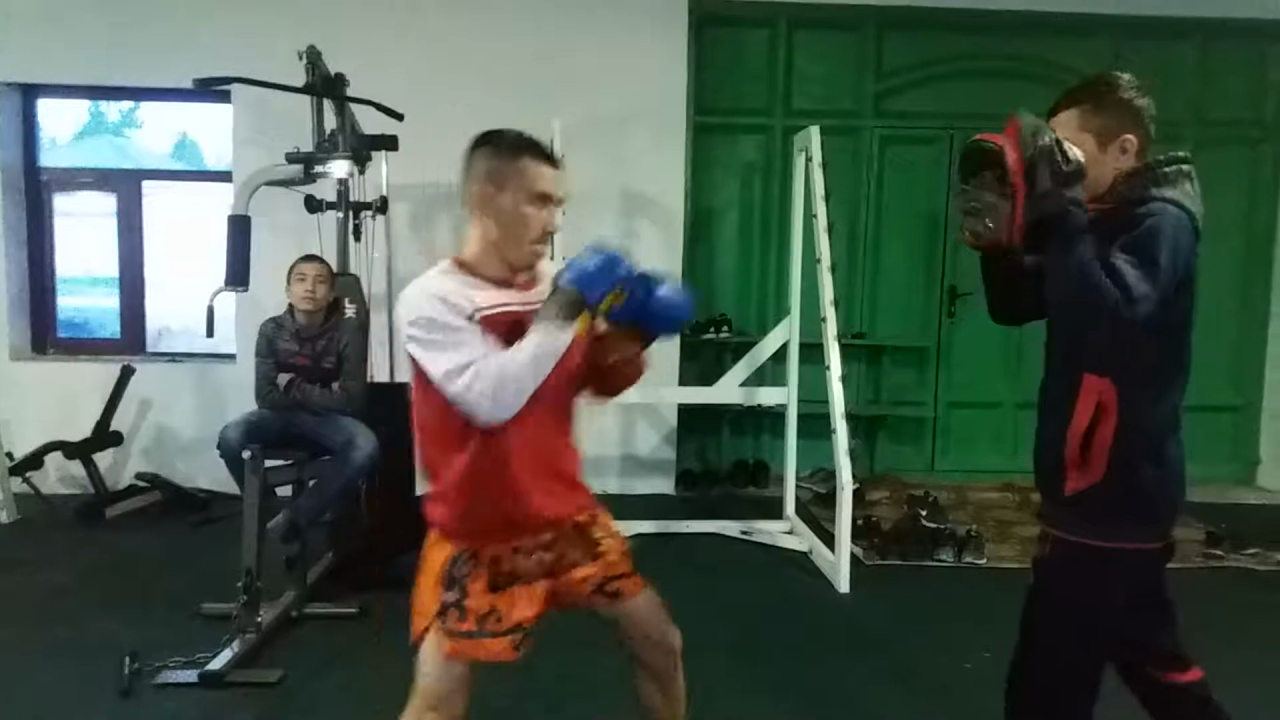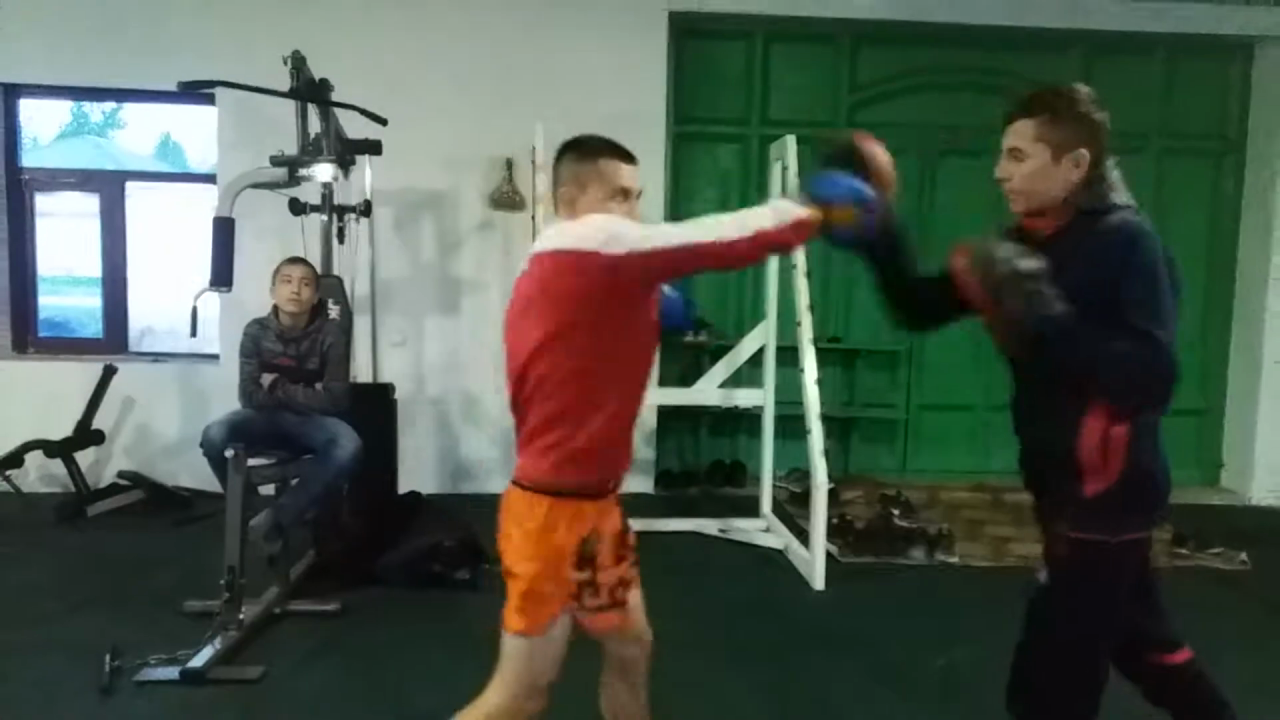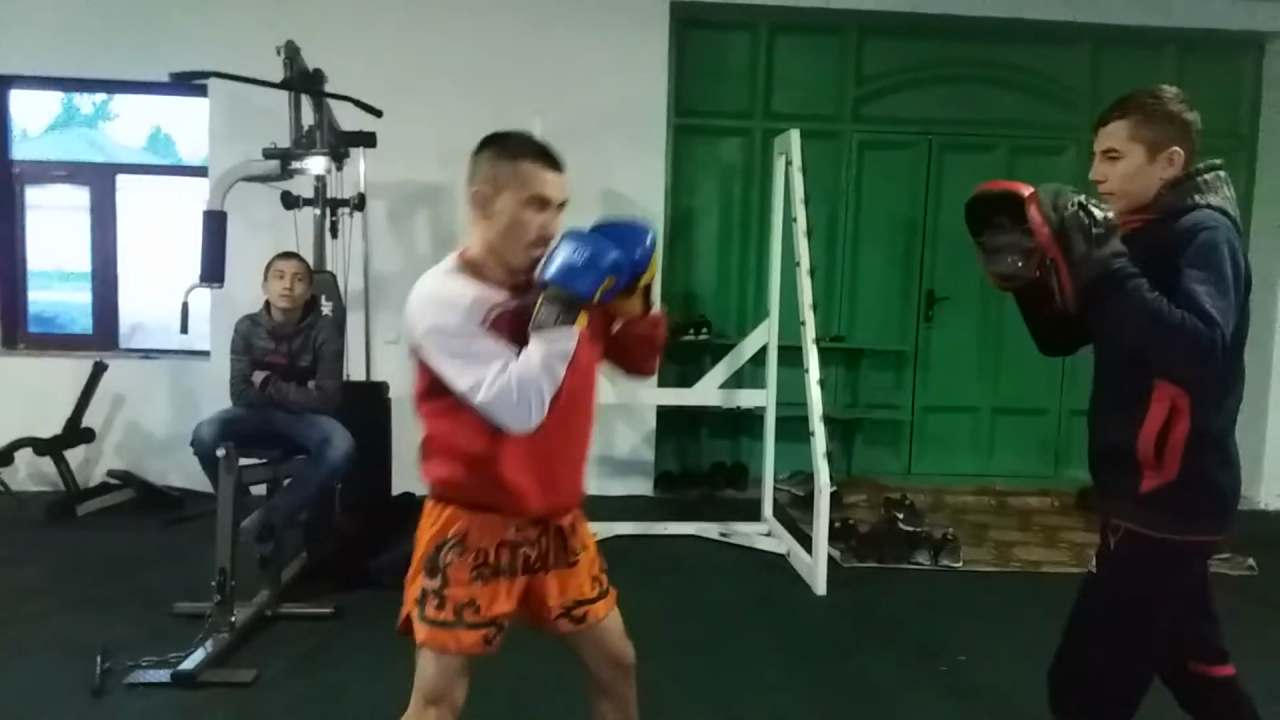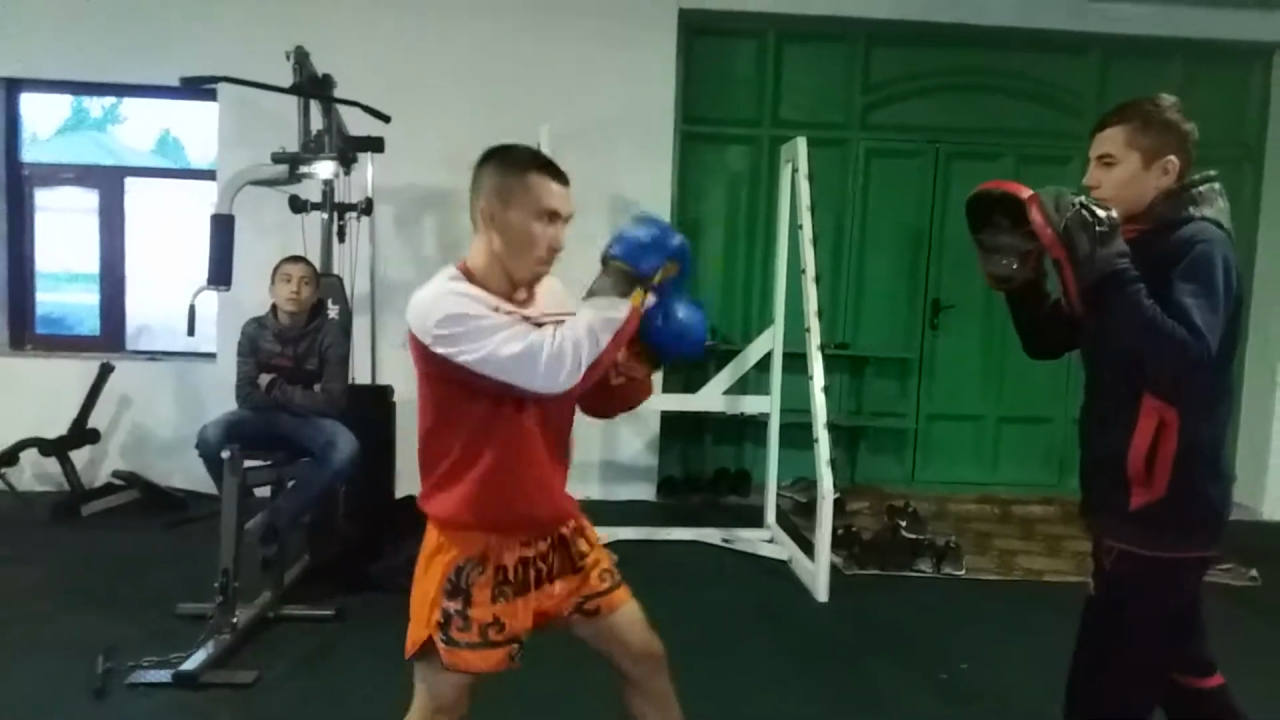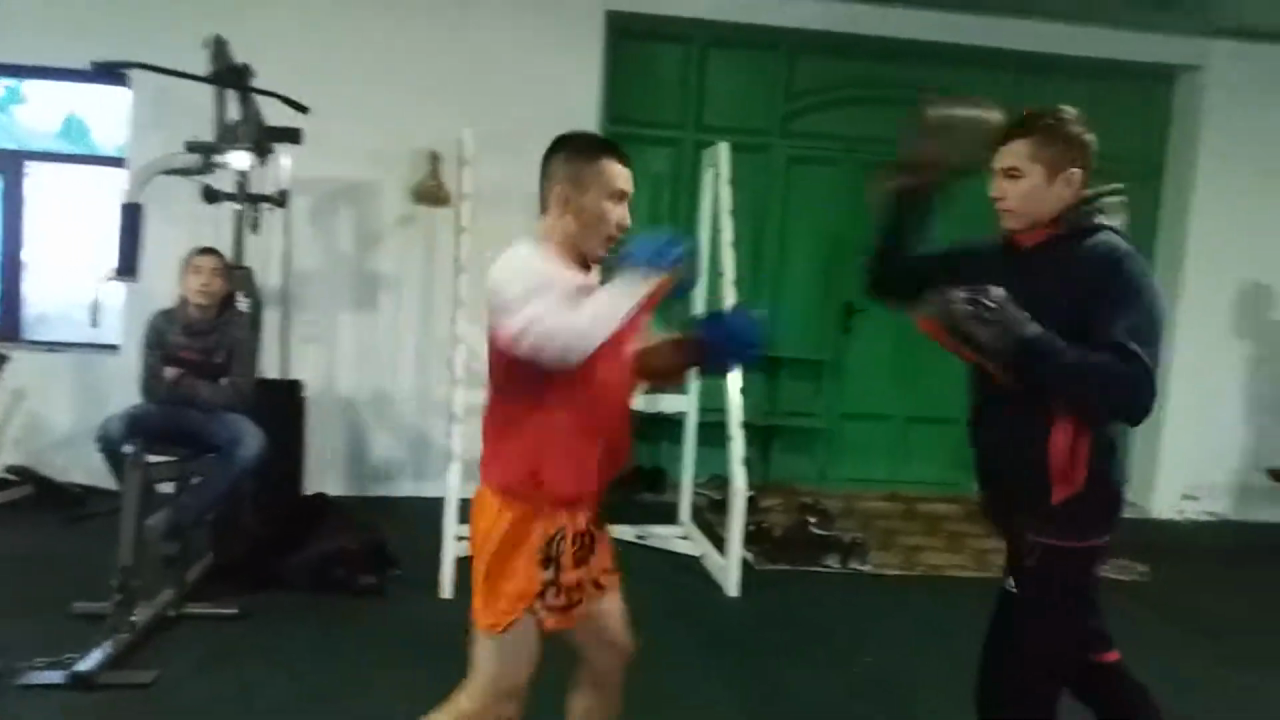
dt=0.4s
person 1, frame 1
left shoulder: (1158, 226)
right shoulder: (1109, 224)
left elbow: (1110, 328)
right elbow: (1013, 306)
left wrist: (1059, 216)
right wrist: (998, 237)
left hip: (1111, 494)
right hip: (1118, 490)
right knee: (1154, 662)
person 1, frame 2
left shoulder: (1123, 241)
right shoulder: (1032, 243)
left elbow: (1150, 380)
right elbow: (920, 306)
left wrist: (1045, 322)
right wrist: (874, 233)
left hip: (1106, 495)
right hip: (1085, 491)
right knee: (1147, 648)
person 1, frame 3
left shoulder: (1204, 235)
right shoulder: (1145, 237)
left elbow: (1200, 352)
right elbow: (1061, 337)
left wrist: (1105, 267)
right wrist: (1026, 278)
left hip: (1170, 497)
right hip: (1157, 493)
right knee: (1193, 660)
person 1, frame 4
left shoulder: (1198, 247)
right shoulder: (1135, 246)
left elbow: (1184, 365)
right elbow: (1047, 340)
left wrist: (1106, 271)
right wrist: (1019, 280)
left hip: (1162, 509)
right hip: (1140, 505)
person 1, frame 5
left shoulder: (1109, 262)
right shoulder: (1007, 258)
left elbow: (1129, 393)
right elbow: (894, 283)
left wrist: (1025, 342)
right wrist: (906, 204)
left hip: (1066, 503)
right hip: (1030, 497)
right knee: (1079, 651)
person 2, frame 1
left shoulder: (552, 282)
right shoulder: (430, 304)
left elbow: (601, 378)
right elbow: (494, 398)
left wrist: (628, 337)
right wrist: (567, 317)
left hip: (569, 518)
right hip: (479, 541)
left knee: (661, 645)
person 2, frame 2
left shoulder: (575, 271)
right shoulder: (585, 244)
right elbow: (714, 238)
left wrist: (648, 321)
right wrist: (812, 213)
left hip: (589, 499)
right hip: (559, 507)
left knee: (631, 647)
person 2, frame 3
left shoulder: (565, 270)
right shoulder: (440, 298)
left elbow: (640, 359)
right elbow: (518, 405)
left wrist: (633, 302)
right wrist: (562, 312)
left hip: (554, 521)
right hip: (473, 529)
left knee: (615, 662)
person 2, frame 4
left shoulder: (549, 298)
right shoulder: (441, 307)
left elbow: (601, 397)
right elbow: (551, 365)
left wrist: (643, 359)
right wrist: (619, 286)
left hip: (555, 531)
right hip: (476, 545)
left knee: (645, 659)
person 2, frame 5
left shoulder: (583, 277)
right shoulder: (526, 273)
left elbow: (613, 367)
right elbow: (571, 338)
left wrist: (692, 348)
right wrist: (641, 279)
left hip: (573, 512)
right hip: (527, 513)
left knee: (612, 655)
person 3, frame 1
left shoulder: (346, 333)
right shoulder: (271, 330)
left elbow: (350, 401)
right elbow: (266, 397)
left wrist: (295, 387)
right wrist: (320, 395)
left hip: (329, 420)
right hip: (283, 417)
left knee: (366, 449)
right knee: (230, 437)
left ankle: (291, 520)
person 3, frame 2
left shoulder: (330, 335)
right shoulder: (256, 331)
left elbow: (334, 401)
right elbow: (251, 397)
left wrist: (279, 387)
right wrist: (305, 395)
left hip: (312, 421)
right hip: (267, 417)
left knee: (349, 448)
right knee: (213, 437)
left ankle: (274, 520)
person 3, frame 3
left shoulder: (324, 331)
right shoulder: (248, 327)
left elbow: (327, 400)
right elbow: (240, 394)
left wrist: (271, 385)
right wrist: (297, 393)
left hip: (305, 420)
right hip: (259, 416)
left knee: (342, 447)
right knee: (204, 435)
left ankle: (266, 520)
person 3, frame 4
left shoulder: (329, 335)
right shoulder: (254, 330)
left elbow: (331, 403)
right elbow: (246, 397)
left wrist: (277, 388)
right wrist: (302, 396)
left hip: (310, 423)
right hip: (265, 418)
left knee: (346, 449)
right knee: (209, 437)
left ankle: (271, 522)
person 3, frame 5
left shoulder: (238, 328)
right shoulder: (162, 323)
left elbow: (238, 397)
right elbow: (153, 390)
left wrist: (182, 382)
right wrist: (209, 390)
left hip: (217, 417)
right hip: (170, 412)
left knee: (253, 445)
right knee: (111, 431)
left ankle: (173, 518)
